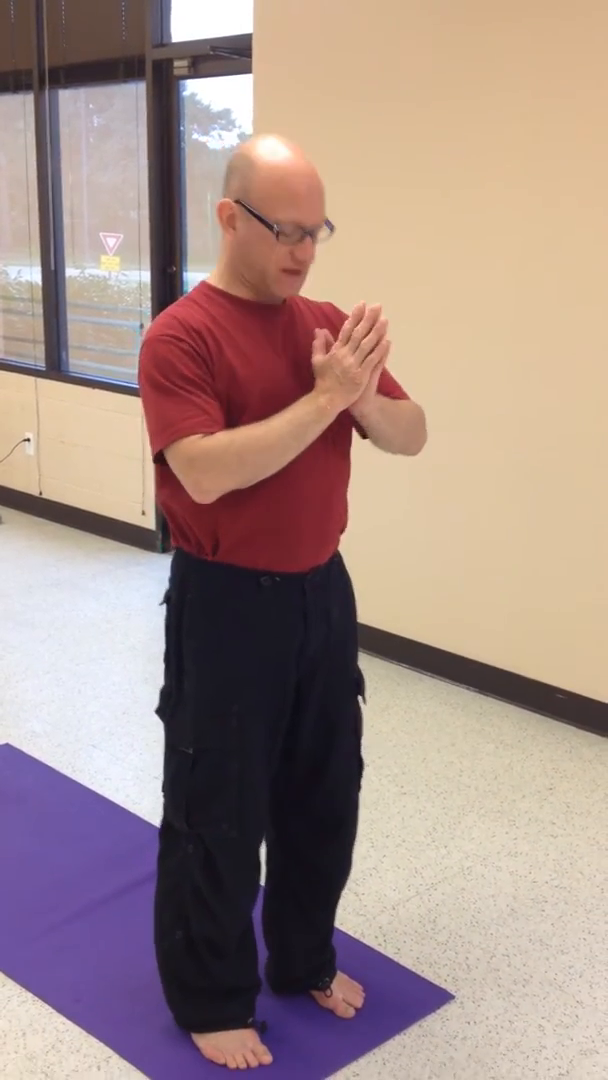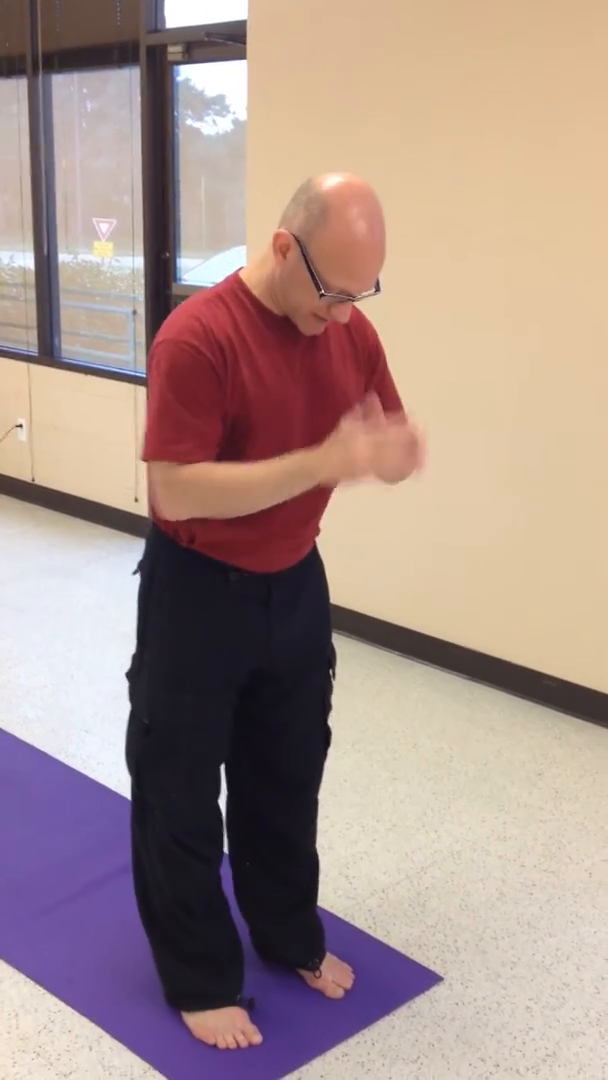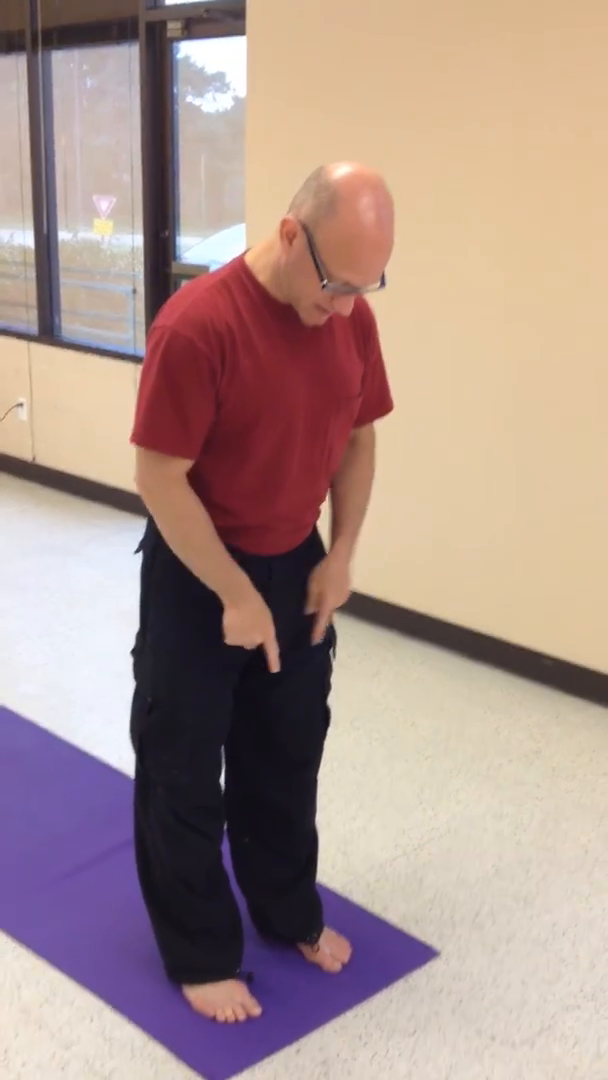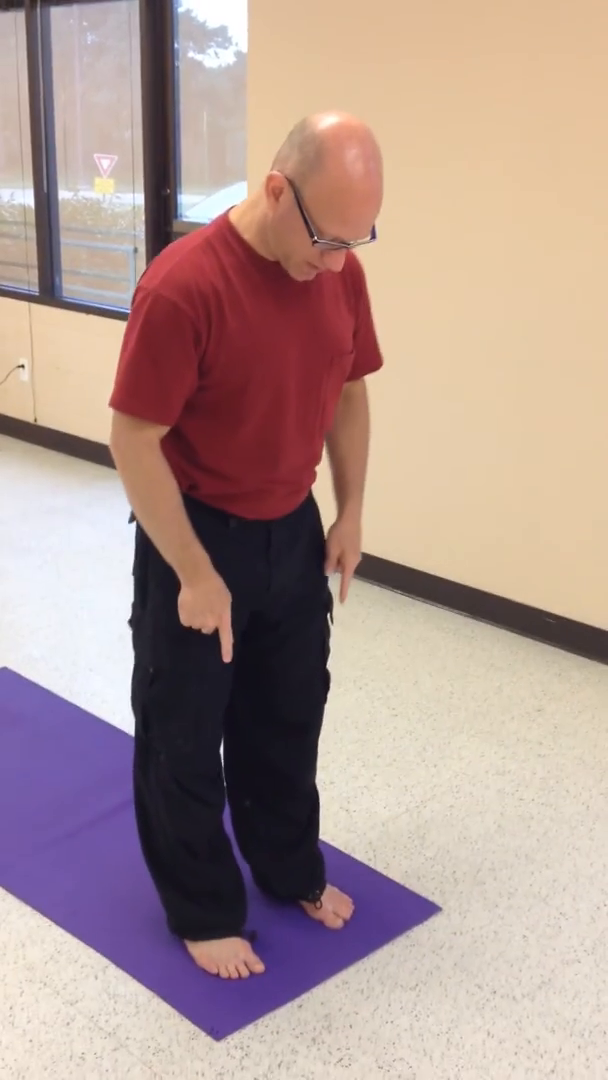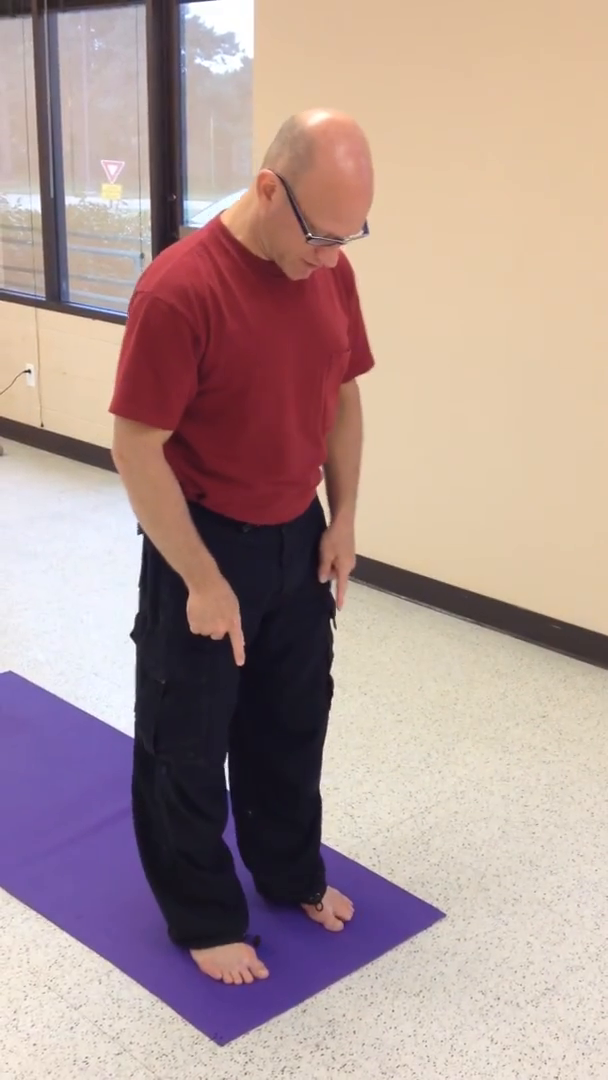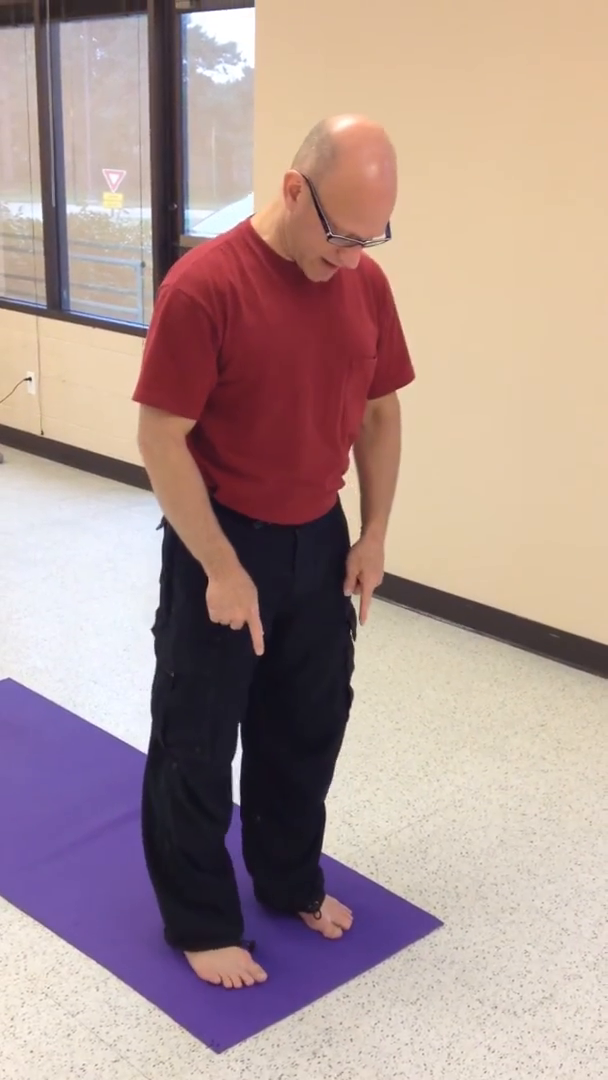
dt=0.5s
person 1, frame 1
left shoulder: (327, 321)
right shoulder: (181, 336)
left elbow: (411, 434)
right elbow: (204, 472)
left wrist: (363, 396)
right wrist: (324, 397)
left hip: (322, 592)
right hip: (226, 607)
left knee: (325, 796)
right knee: (217, 813)
left ankle: (304, 959)
right ankle: (211, 1003)
person 1, frame 2
left shoulder: (350, 332)
right shoulder: (197, 335)
left elbow: (391, 444)
right elbow: (178, 490)
left wrist: (396, 450)
right wrist: (326, 460)
left hip: (296, 585)
right hip: (197, 593)
left knee: (287, 776)
right knee: (181, 790)
left ankle: (290, 936)
right ankle: (199, 978)
person 1, frame 3
left shoulder: (352, 318)
right shoulder: (197, 323)
right elbow: (160, 479)
left wrist: (339, 554)
right wrist: (236, 595)
left hip: (298, 567)
right hip: (199, 578)
left knee: (288, 755)
right knee: (184, 771)
left ankle: (289, 910)
right ankle: (199, 953)
person 1, frame 4
left shoulder: (342, 272)
right shoulder: (181, 286)
right elbow: (134, 442)
left wrist: (350, 511)
right wrist: (195, 575)
left hip: (294, 532)
right hip: (197, 540)
left knee: (289, 718)
right knee: (185, 738)
left ankle: (290, 869)
right ankle: (202, 910)
person 1, frame 5
left shoulder: (331, 274)
right shoulder: (178, 290)
right elbow: (137, 450)
left wrist: (342, 517)
right wrist: (203, 581)
left hip: (299, 541)
right hip: (202, 550)
left knee: (293, 723)
right knee: (187, 743)
left ankle: (292, 874)
right ankle: (203, 918)
person 1, frame 6
left shoulder: (366, 283)
right shoulder: (203, 285)
left elbow: (379, 413)
right elbow: (161, 439)
left wrist: (373, 534)
right wrist: (222, 570)
left hip: (319, 541)
right hip: (219, 547)
left knee: (307, 727)
right knee: (197, 742)
left ankle: (289, 880)
right ankle: (200, 921)
